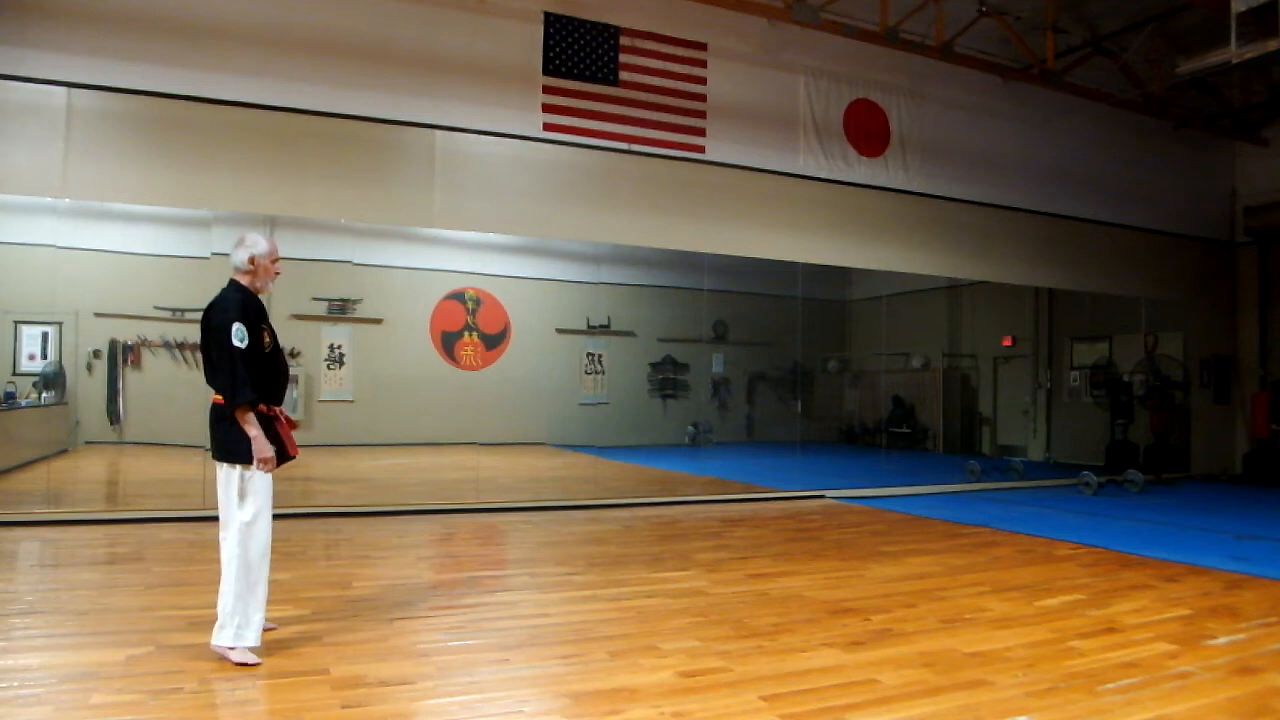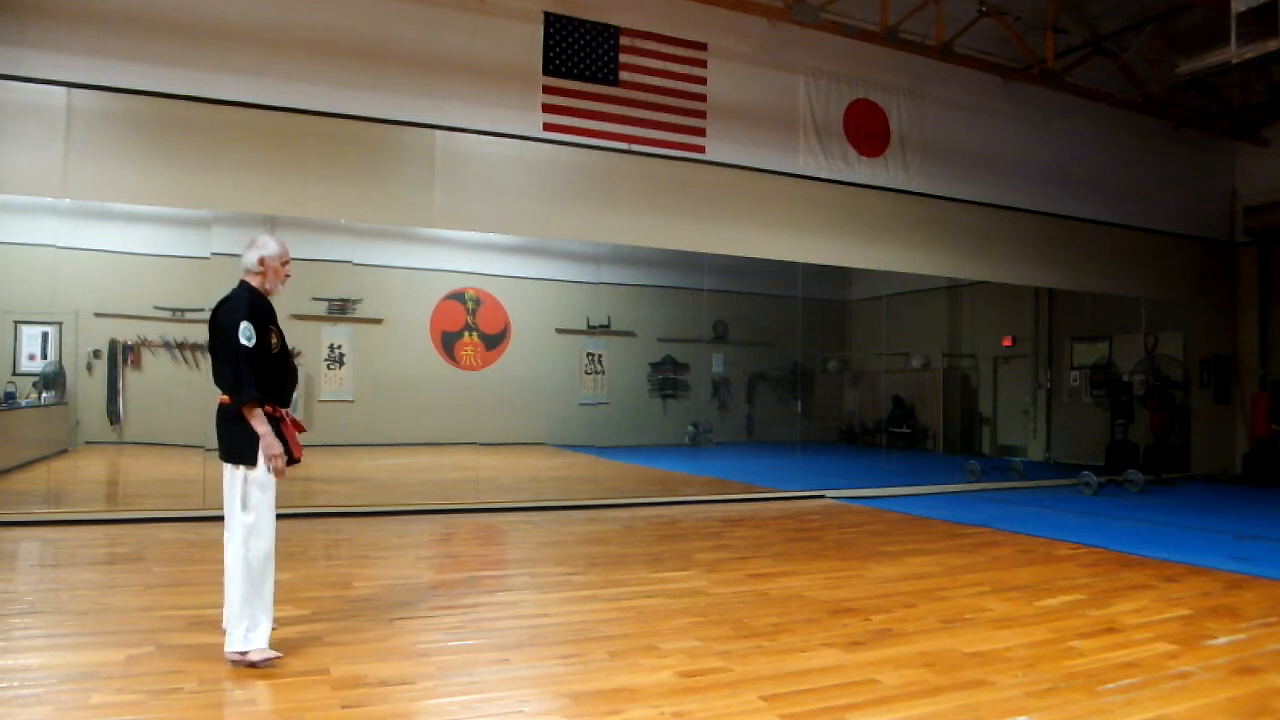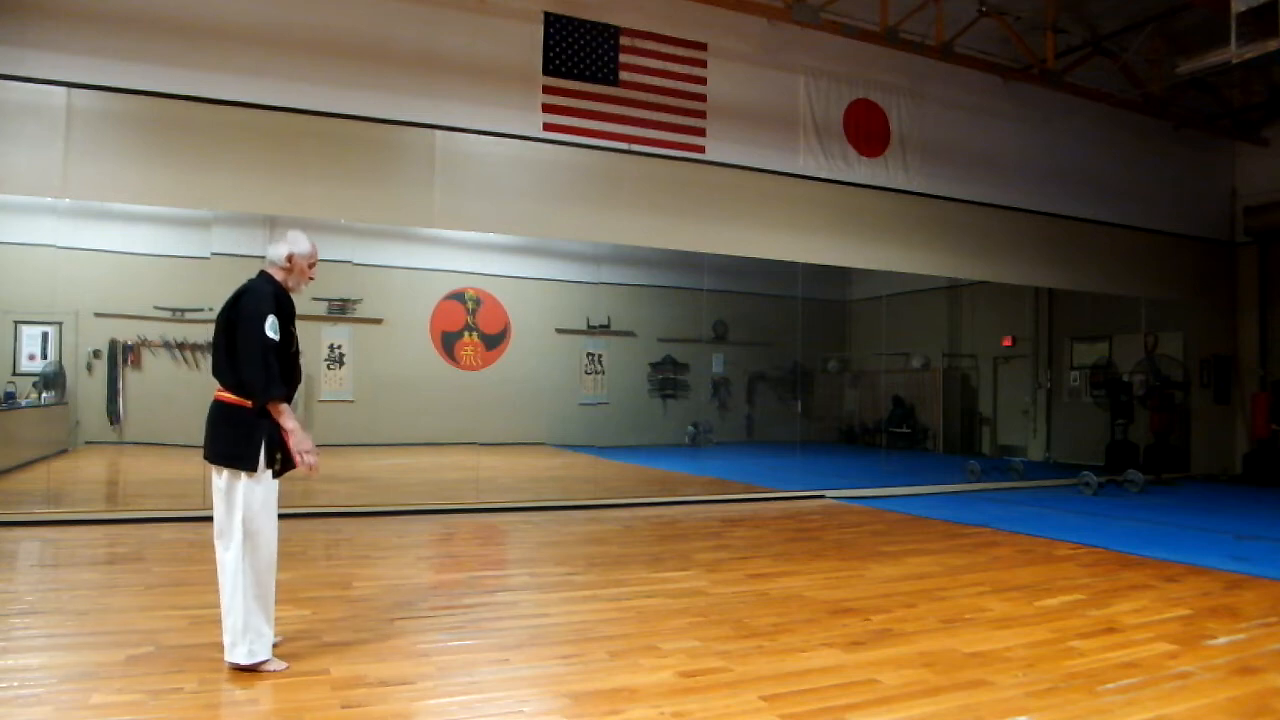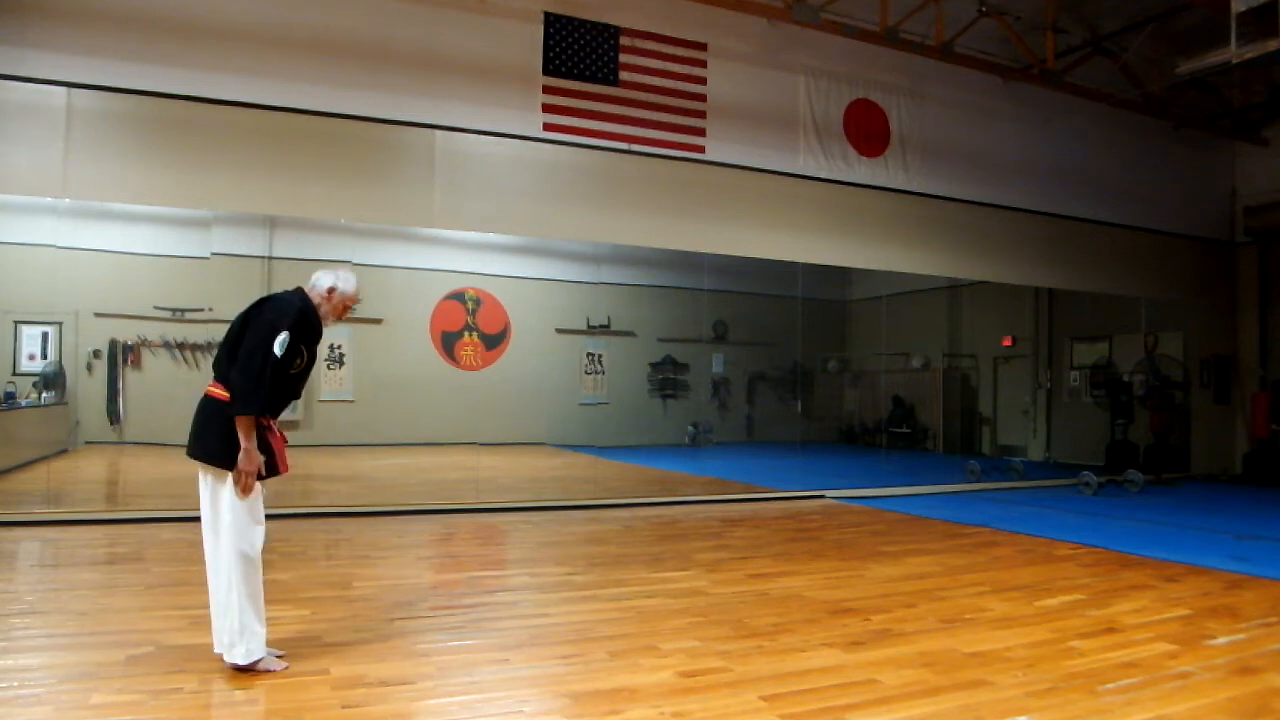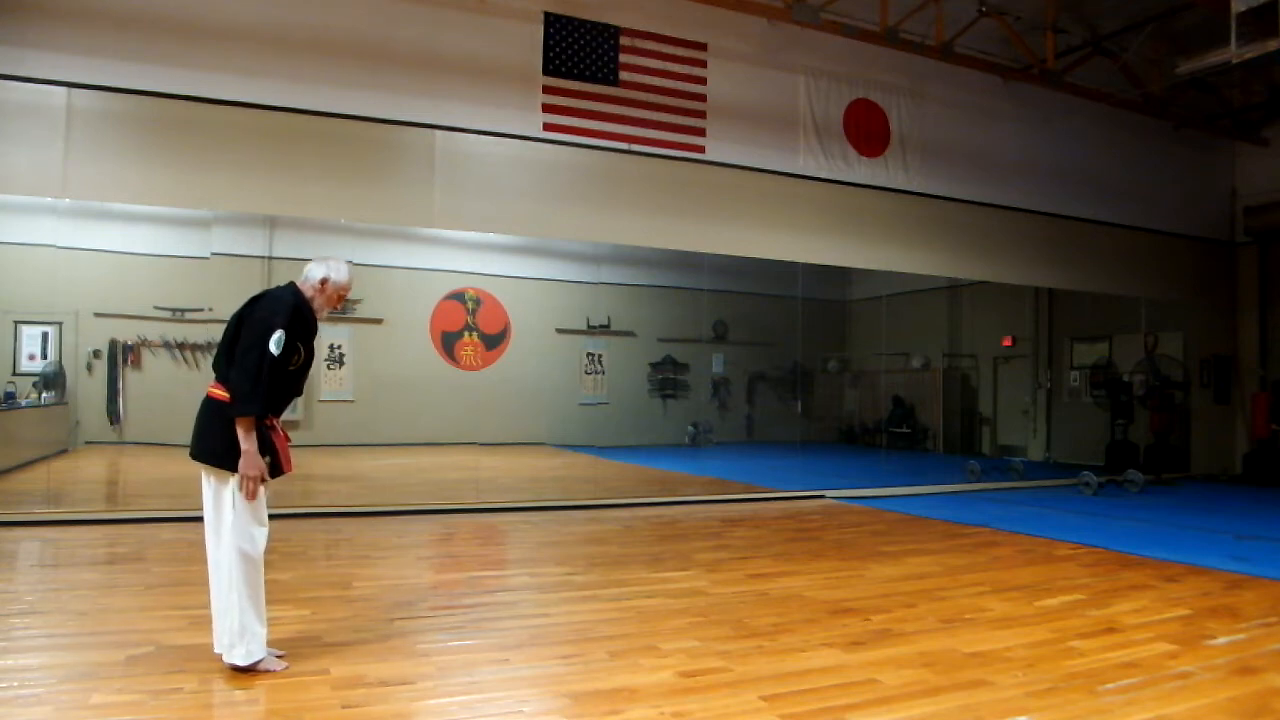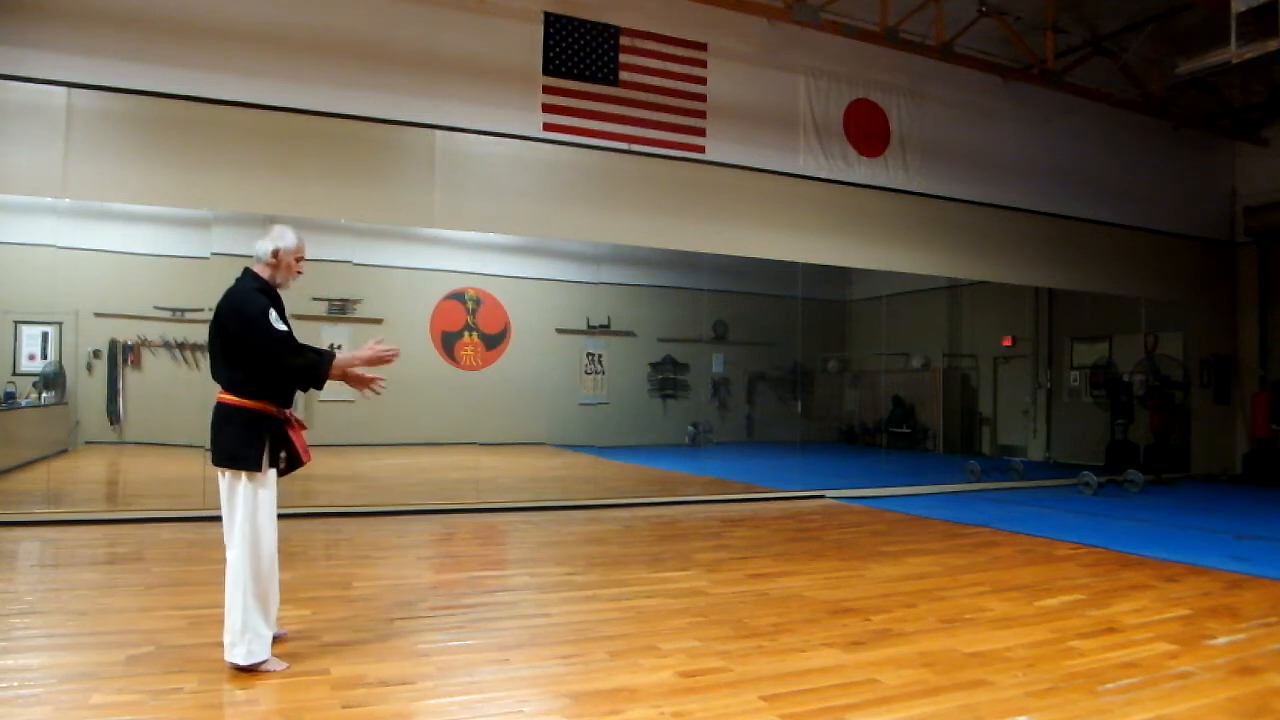
dt=0.5s
person 1, frame 1
left shoulder: (246, 304)
right shoulder: (231, 308)
right elbow: (233, 382)
left wrist: (270, 419)
right wrist: (258, 436)
left hip: (251, 426)
right hip: (242, 432)
left knee: (249, 526)
right knee: (247, 528)
left ankle: (244, 617)
right ankle: (232, 634)
person 1, frame 2
left shoulder: (256, 306)
right shoulder: (239, 307)
right elbow: (239, 381)
left wrist: (280, 422)
right wrist: (267, 434)
left hip: (257, 429)
right hip: (248, 431)
left knee: (247, 527)
right knee: (252, 530)
left ankle: (240, 618)
right ankle: (244, 640)
person 1, frame 3
left shoulder: (263, 297)
right shoulder: (264, 299)
right elbow: (261, 374)
left wrist: (283, 423)
right wrist: (293, 429)
left hip: (240, 426)
right hip: (246, 430)
left knee: (240, 534)
right knee: (252, 537)
left ankle: (249, 632)
right ankle: (247, 649)
person 1, frame 4
left shoulder: (298, 316)
right shoulder: (285, 313)
right elbow: (248, 380)
left wrist: (255, 441)
right wrist: (248, 448)
left hip: (230, 430)
right hip: (229, 430)
left knee: (234, 537)
right knee: (237, 538)
left ankle: (241, 640)
right ankle: (244, 648)
person 1, frame 5
left shoulder: (293, 313)
right shoulder: (277, 309)
right elbow: (246, 382)
left wrist: (257, 443)
right wrist: (250, 450)
left hip: (233, 431)
right hip: (232, 433)
left knee: (236, 538)
right knee: (240, 539)
left ankle: (243, 640)
right ankle: (244, 650)
person 1, frame 6
left shoulder: (254, 297)
right shoulder: (249, 300)
left elbow: (286, 359)
right elbow: (292, 358)
left wrist: (348, 375)
right wrist: (357, 359)
left hip: (252, 426)
right hip: (247, 429)
left knee: (258, 533)
right knee: (250, 536)
left ankle: (257, 625)
right ankle: (247, 648)
